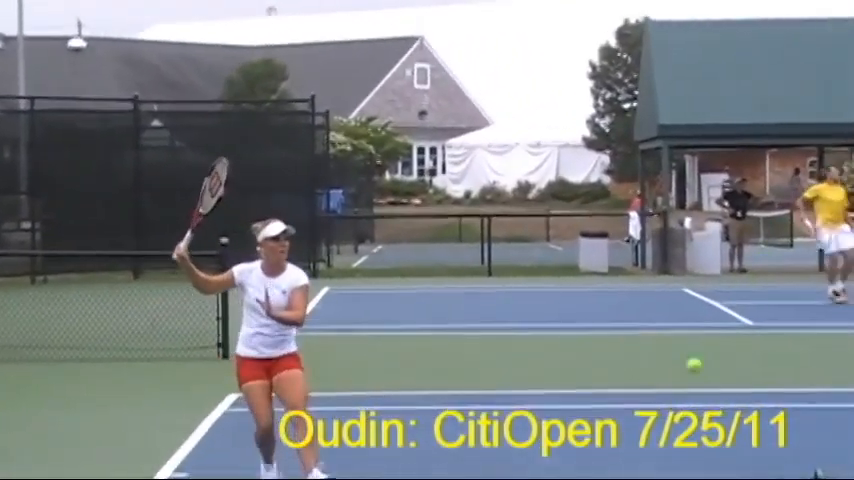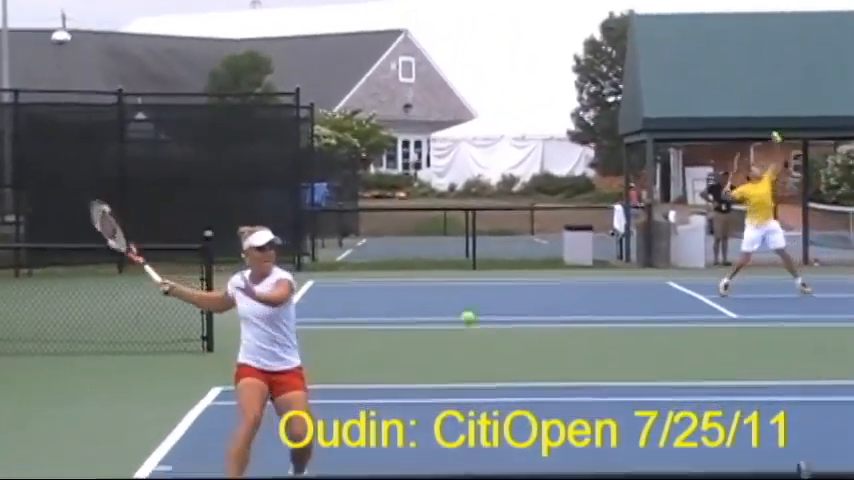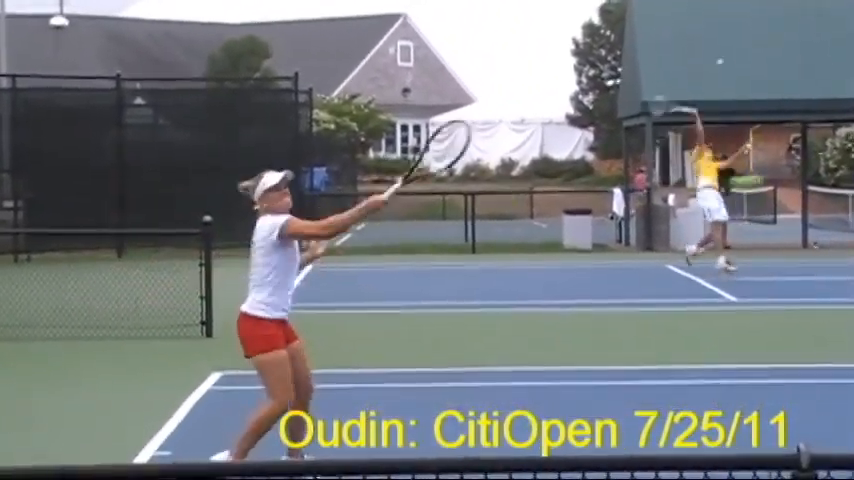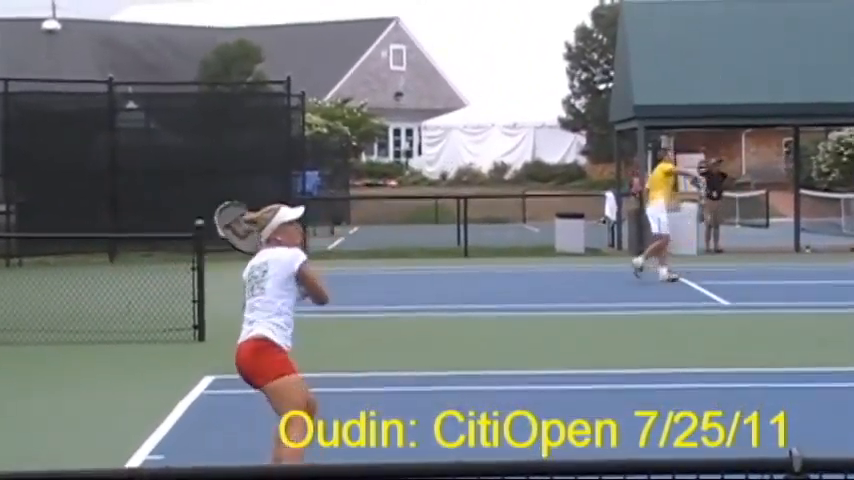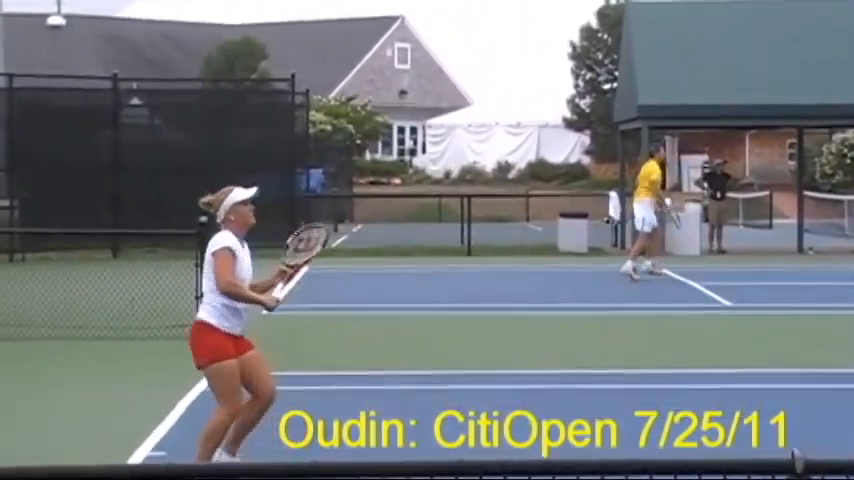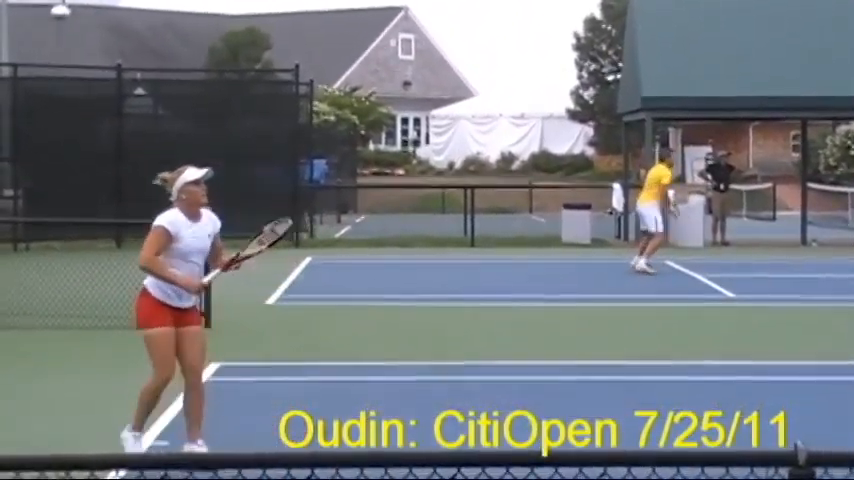
dt=0.4s
person 1, frame 1
left shoulder: (297, 277)
right shoulder: (245, 272)
left elbow: (299, 317)
right elbow: (207, 286)
left wrist: (274, 314)
right wrist: (186, 264)
left hip: (285, 357)
right hip: (250, 358)
left knee: (299, 411)
right knee: (265, 424)
person 1, frame 2
left shoulder: (283, 279)
right shoulder: (238, 281)
left elbow: (275, 299)
right elbow: (217, 304)
left wrist: (254, 294)
right wrist: (175, 289)
left hip: (287, 370)
right hip: (250, 368)
left knee: (301, 435)
right knee: (249, 422)
left ankle: (298, 473)
person 1, frame 3
left shoulder: (278, 226)
right shoulder: (273, 224)
right elbow: (324, 230)
left wrist: (311, 255)
right wrist: (365, 207)
left hip: (276, 322)
right hip: (259, 324)
left knee: (304, 392)
right knee: (282, 401)
left ankle: (294, 460)
right ankle: (234, 460)
person 1, frame 4
left shoulder: (255, 265)
right shoulder: (292, 256)
right elbow: (321, 297)
right wrist: (303, 286)
left hip: (248, 352)
right hip: (266, 352)
left knee: (307, 407)
right knee: (301, 425)
person 1, frame 5
left shoulder: (239, 245)
right shoulder: (223, 242)
left elbow: (246, 291)
right elbow: (225, 286)
left wrist: (276, 279)
right wrist: (262, 300)
left hip: (232, 335)
right hip: (212, 333)
left knee: (266, 393)
right knee: (231, 407)
left ankle: (226, 454)
person 1, frame 6
left shoulder: (210, 220)
right shoulder: (168, 221)
left elbow: (215, 260)
right elbow: (146, 261)
left wrist: (228, 262)
right wrist: (181, 280)
left hip: (188, 307)
right hip: (156, 303)
left knee: (195, 376)
right knee: (164, 375)
left ankle: (194, 442)
right ankle: (134, 433)
person 2, frame 1
left shoulder: (842, 191)
right shoulder: (818, 188)
right elbow: (800, 201)
right wrist: (805, 217)
left hip: (841, 227)
right hip: (825, 229)
right knee: (833, 259)
left ankle: (840, 286)
right ankle: (832, 289)
person 2, frame 2
left shoulder: (766, 180)
right shoulder: (745, 188)
left elbow: (774, 166)
right elbow: (730, 197)
right wrist: (726, 193)
left hip: (770, 225)
right hip: (754, 226)
left knee: (784, 254)
right knee: (745, 258)
left ankle: (799, 281)
right ankle: (726, 281)
person 2, frame 3
left shoulder: (711, 163)
right shoulder: (699, 156)
left elbow: (727, 163)
right elbow: (700, 137)
left wrist: (741, 150)
right wrist: (697, 119)
left hip: (713, 194)
right hip: (707, 193)
left knee: (720, 228)
right knee: (718, 227)
left ankle: (694, 249)
right ankle: (722, 260)
person 2, frame 4
left shoulder: (656, 172)
right shoulder: (665, 167)
left elbow: (647, 189)
right elbow: (680, 170)
right wrist: (694, 175)
left hip: (656, 208)
right hip: (658, 208)
left knee: (662, 240)
right knee: (663, 239)
left ankle: (664, 272)
right ankle: (640, 260)
person 2, frame 5
left shoulder: (648, 166)
right shoulder: (654, 167)
left elbow: (639, 182)
right elbow: (656, 188)
right wrist: (664, 203)
left hip: (645, 203)
right hip: (645, 203)
left knee: (651, 233)
right knee: (644, 237)
left ankle: (649, 263)
right ankle: (630, 265)
person 2, frame 6
left shoulder: (655, 169)
right shoulder: (666, 172)
right elbow: (663, 192)
left wrist: (669, 202)
right wrist: (668, 205)
left hip: (642, 204)
right hip: (650, 205)
left knee: (648, 235)
right knee: (659, 237)
left ankle: (638, 260)
right ankle: (642, 262)
